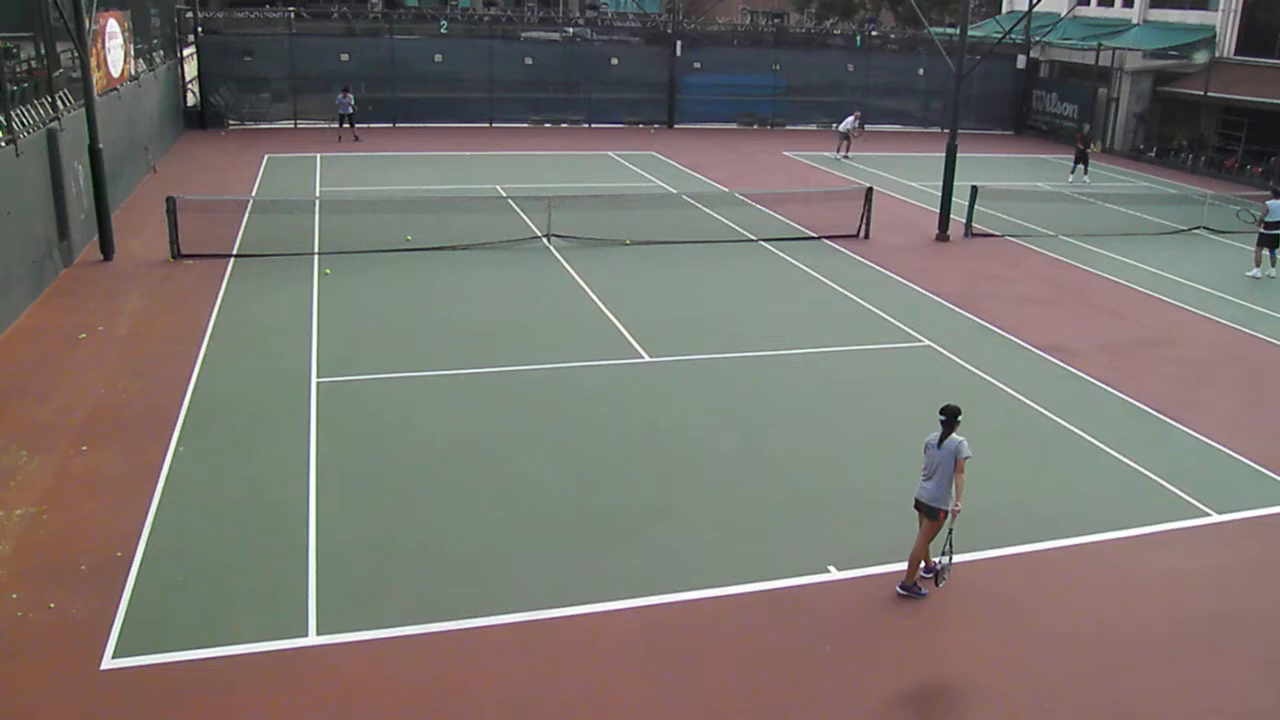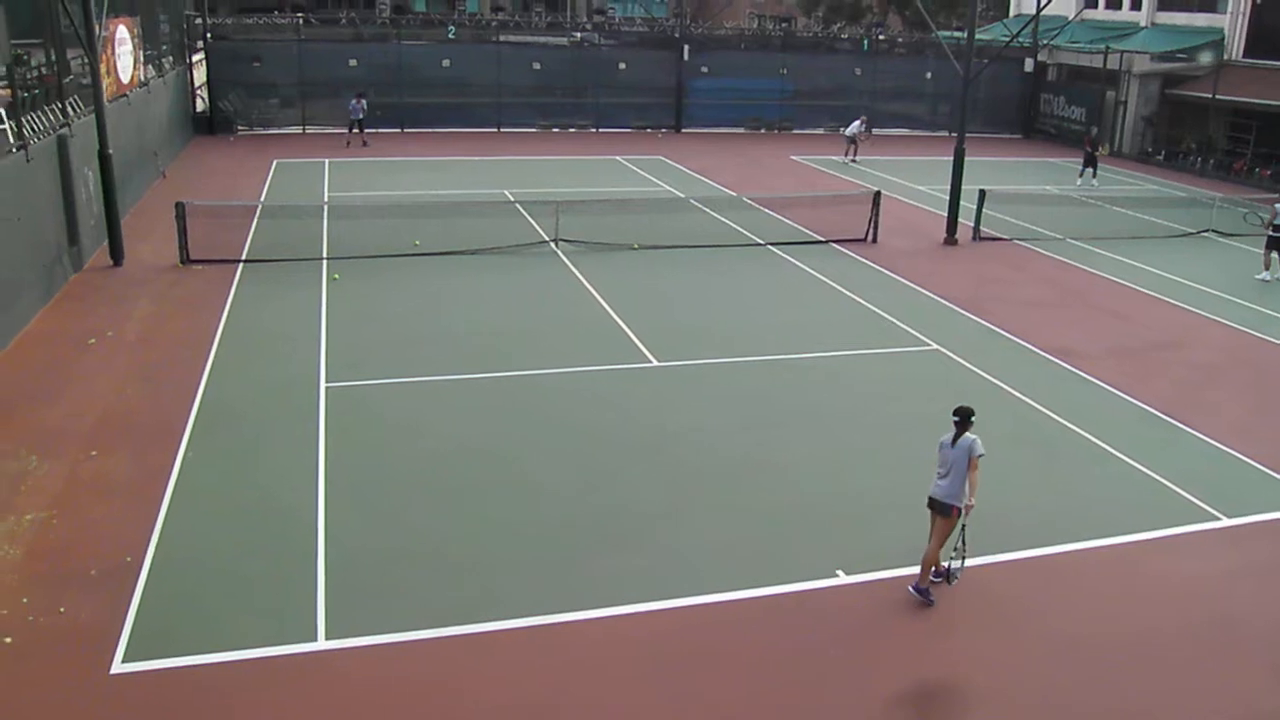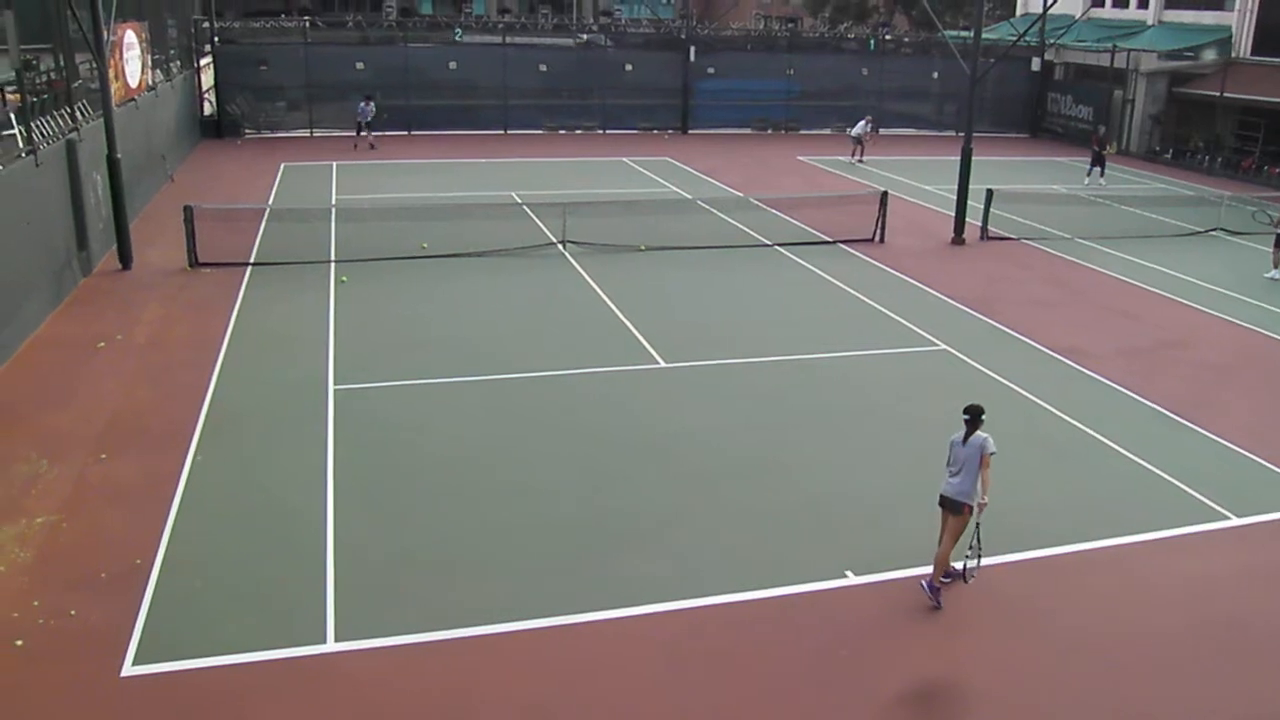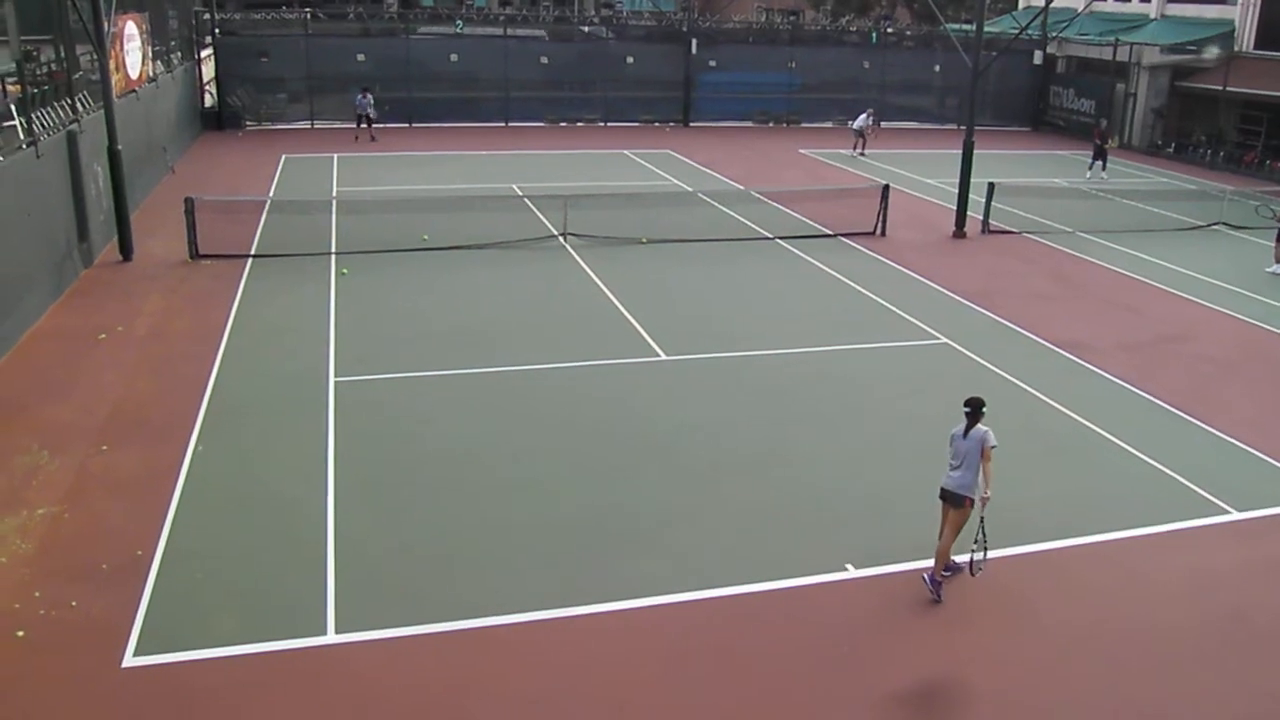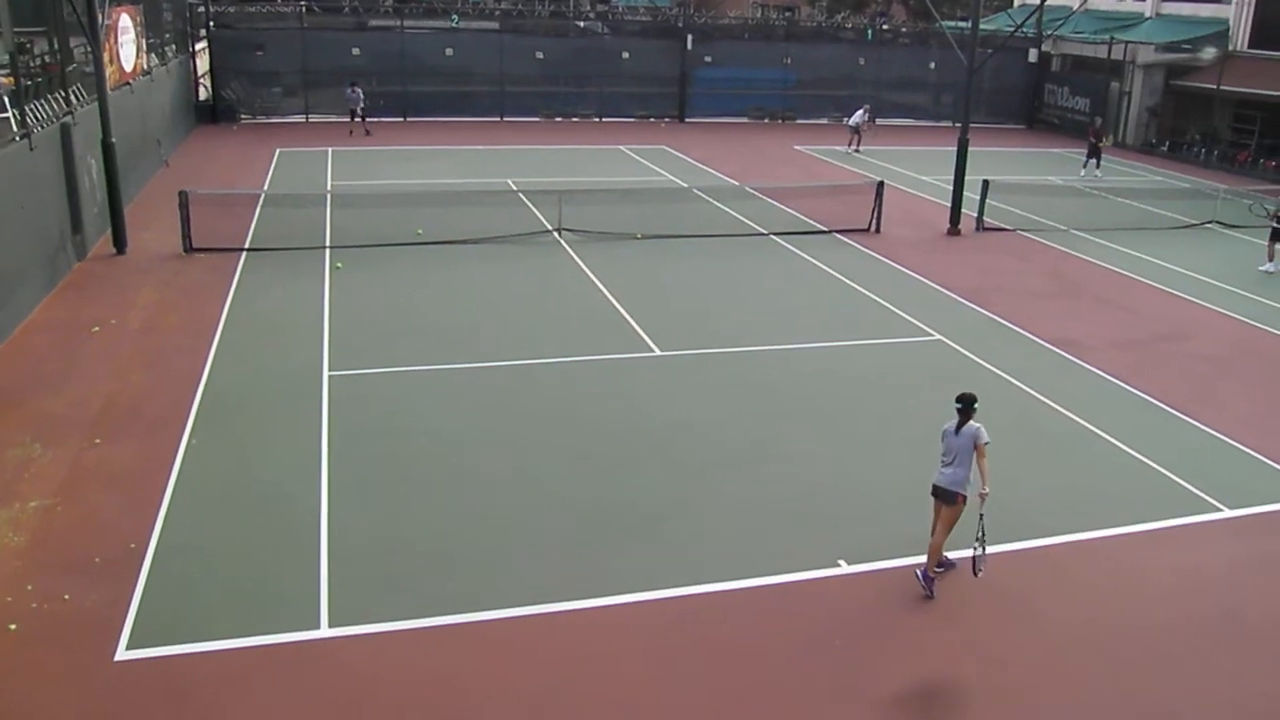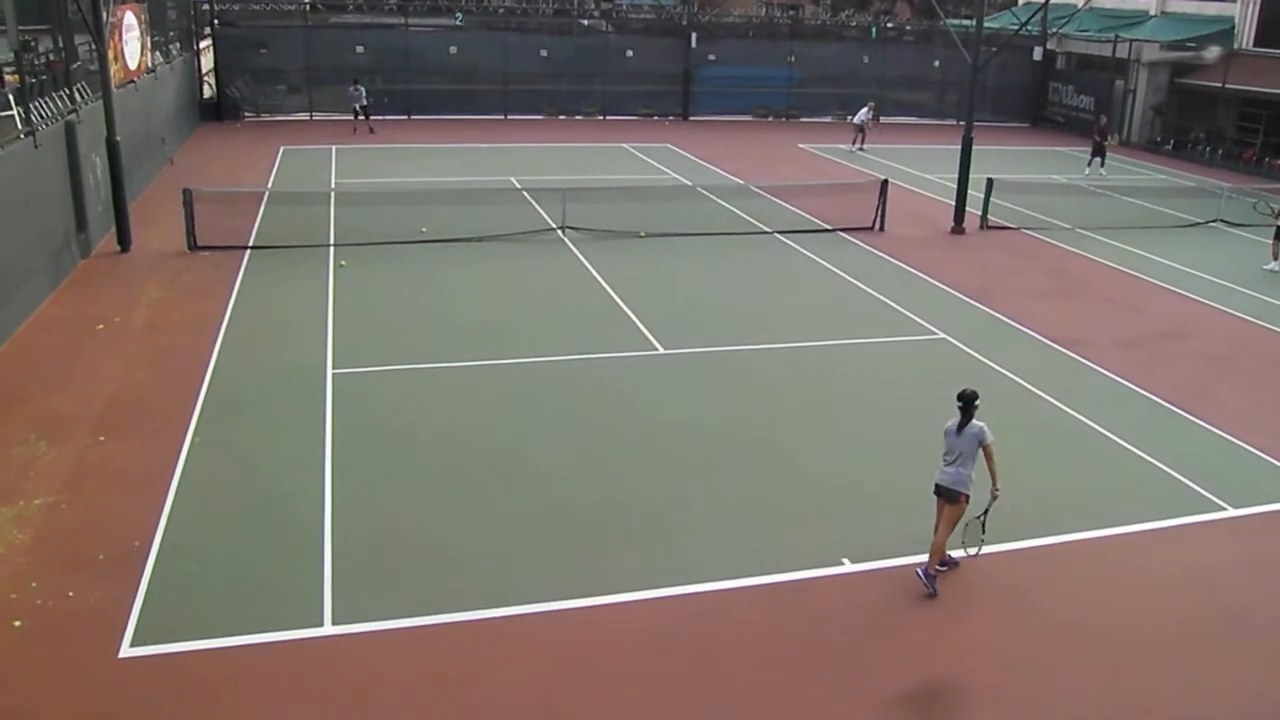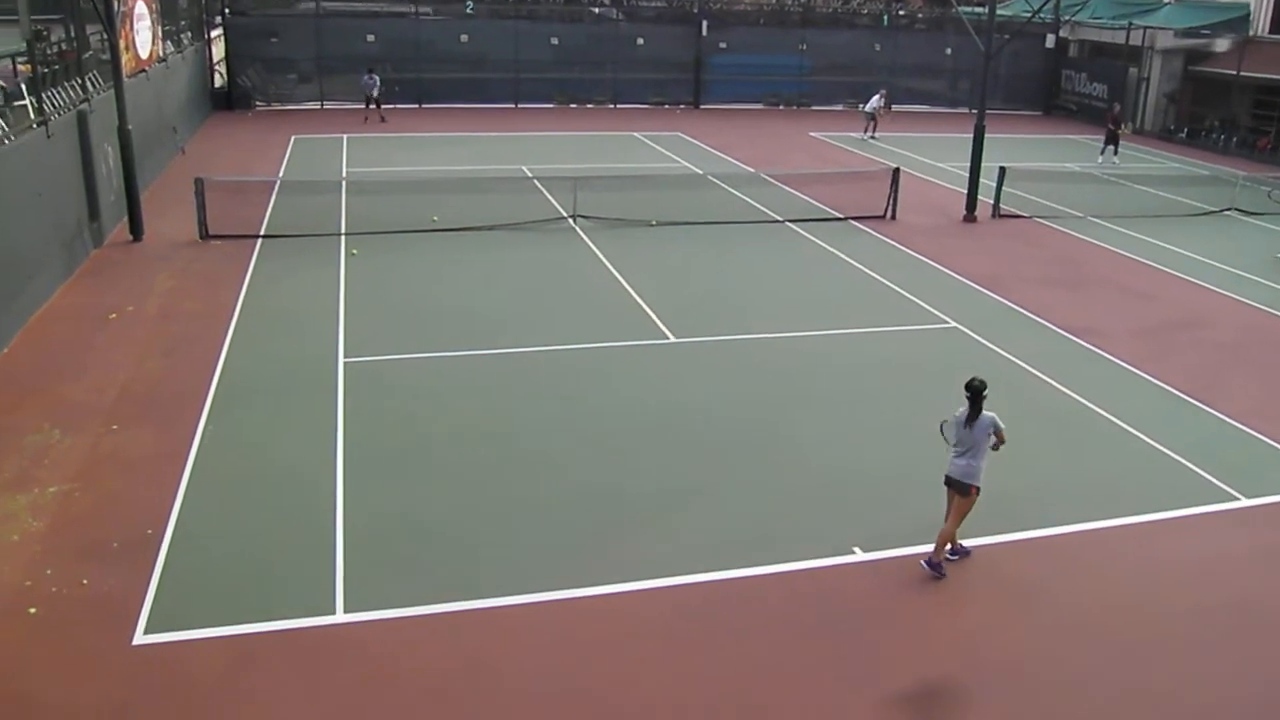
dt=0.3s
person 1, frame 1
left shoulder: (930, 439)
right shoulder: (959, 443)
right elbow: (959, 473)
right wrist: (958, 502)
left hip: (921, 495)
right hip: (939, 501)
left knee: (924, 536)
right knee: (923, 540)
left ankle: (929, 566)
right ankle: (907, 583)
person 1, frame 2
left shoulder: (944, 440)
right shoulder: (973, 441)
right elbow: (973, 470)
right wrist: (971, 497)
left hip: (936, 494)
right hip: (952, 499)
left knee: (935, 538)
right knee: (936, 541)
left ankle: (938, 570)
right ankle: (921, 584)
person 1, frame 3
left shoulder: (955, 438)
right shoulder: (984, 440)
right elbow: (985, 468)
right wrist: (984, 495)
left hip: (947, 492)
right hip: (964, 497)
left knee: (945, 537)
right knee: (949, 540)
left ankle: (946, 570)
right ankle: (933, 582)
person 1, frame 4
left shoulder: (956, 431)
right shoulder: (985, 433)
right elbow: (986, 461)
right wrist: (987, 488)
left hip: (948, 485)
right hip: (965, 491)
left knee: (945, 530)
right knee: (950, 533)
left ankle: (946, 564)
right ankle: (935, 576)
person 1, frame 5
left shoulder: (947, 428)
right shoulder: (976, 430)
right elbow: (981, 458)
right wrist: (984, 485)
left hip: (940, 481)
right hip: (956, 487)
left knee: (938, 526)
right knee: (942, 530)
left ankle: (939, 560)
right ankle: (928, 572)
person 1, frame 6
left shoulder: (949, 426)
right shoulder: (980, 429)
right elbow: (989, 458)
right wrist: (995, 484)
left hip: (942, 480)
right hip: (959, 485)
left knee: (940, 525)
right knee: (945, 529)
left ankle: (942, 558)
right ankle: (929, 570)
person 1, frame 7
left shoulder: (958, 415)
right shoulder: (990, 418)
right elbow: (1002, 439)
right wrist: (994, 445)
left hip: (952, 471)
right hip: (970, 477)
left knee: (951, 515)
right knee: (954, 520)
left ankle: (954, 547)
right ankle: (934, 558)
